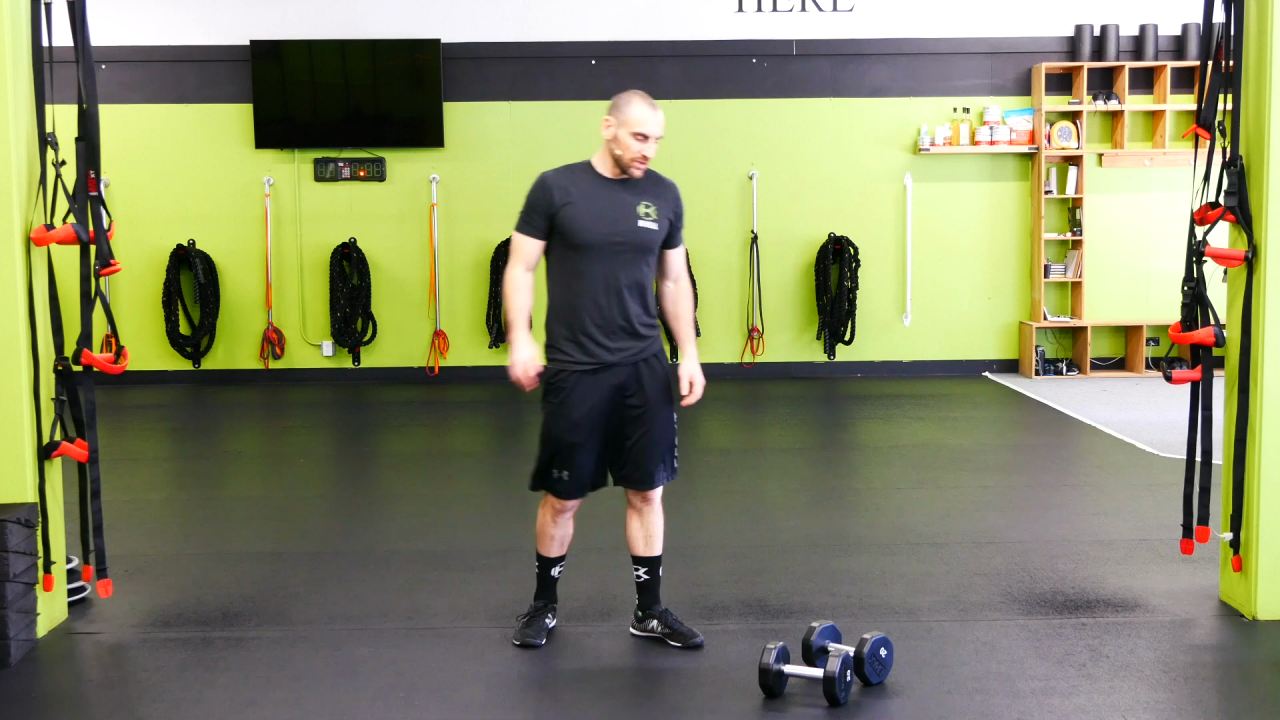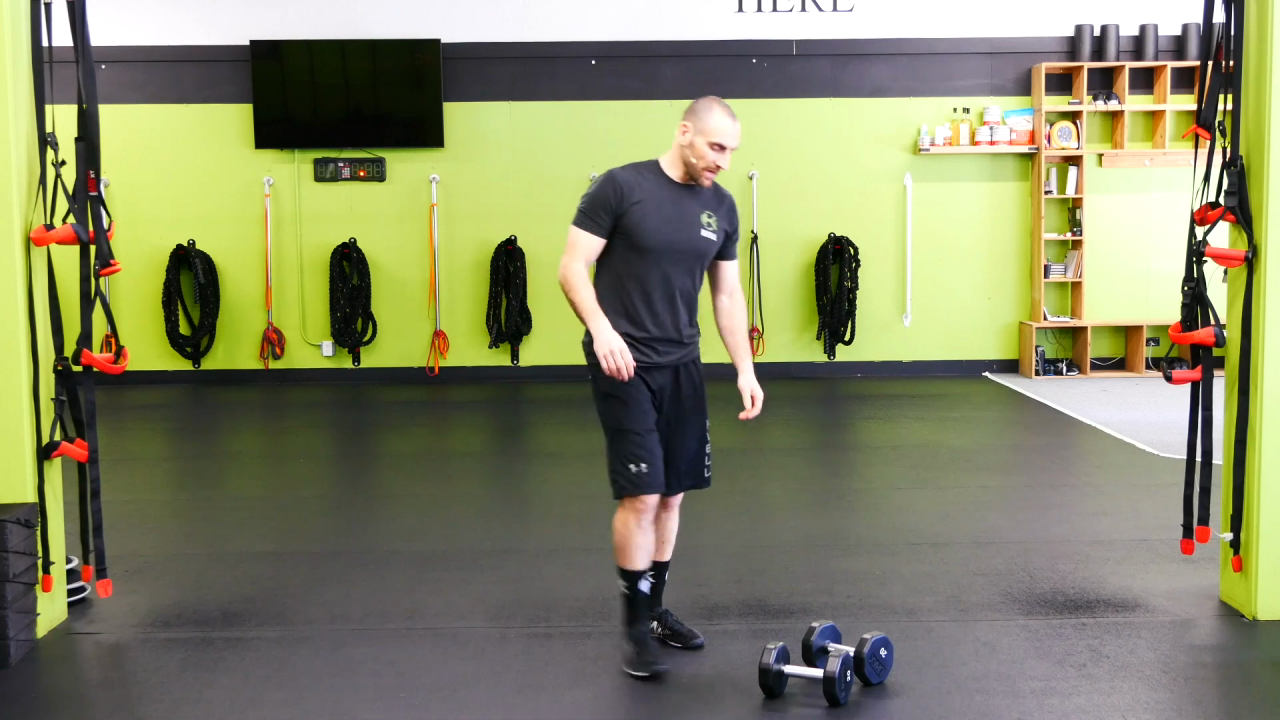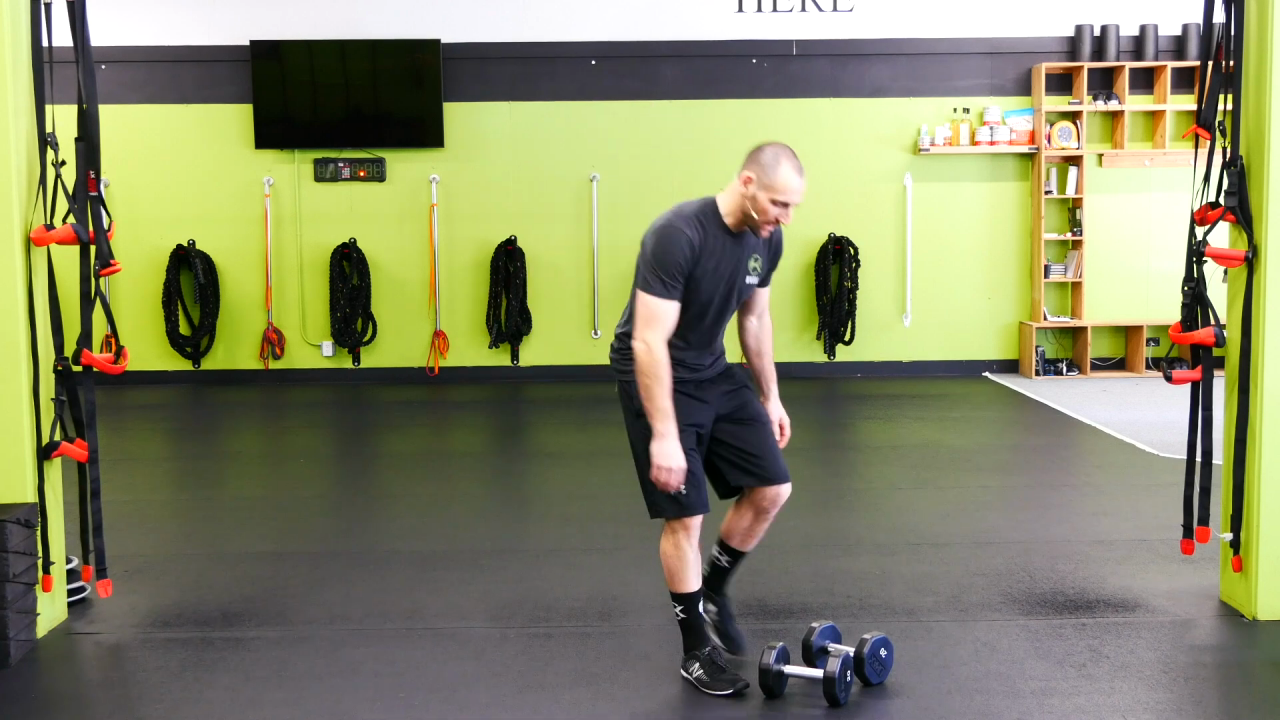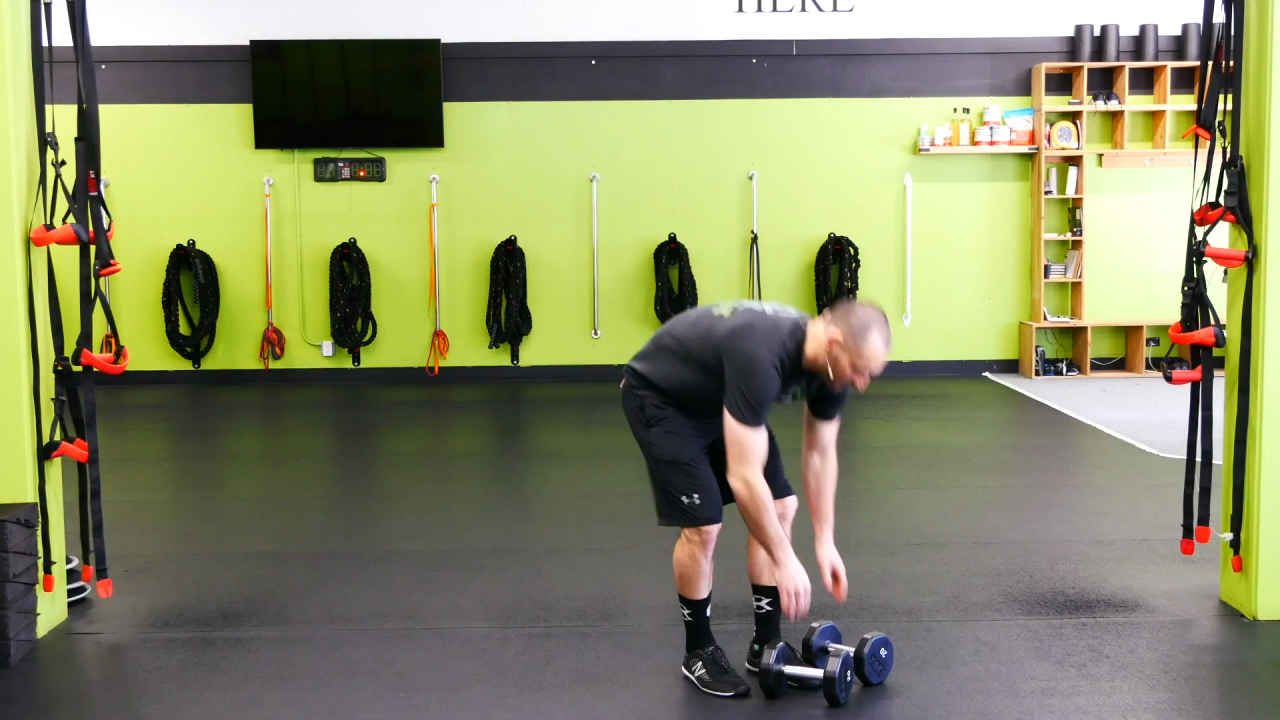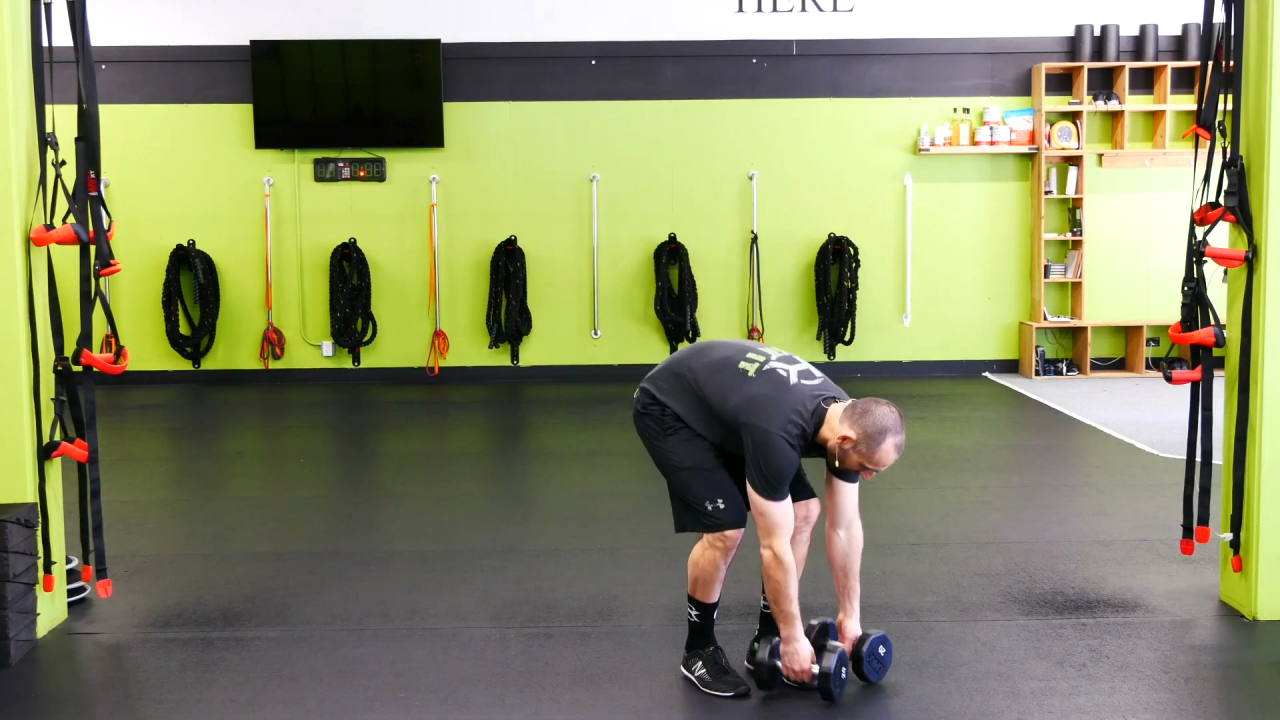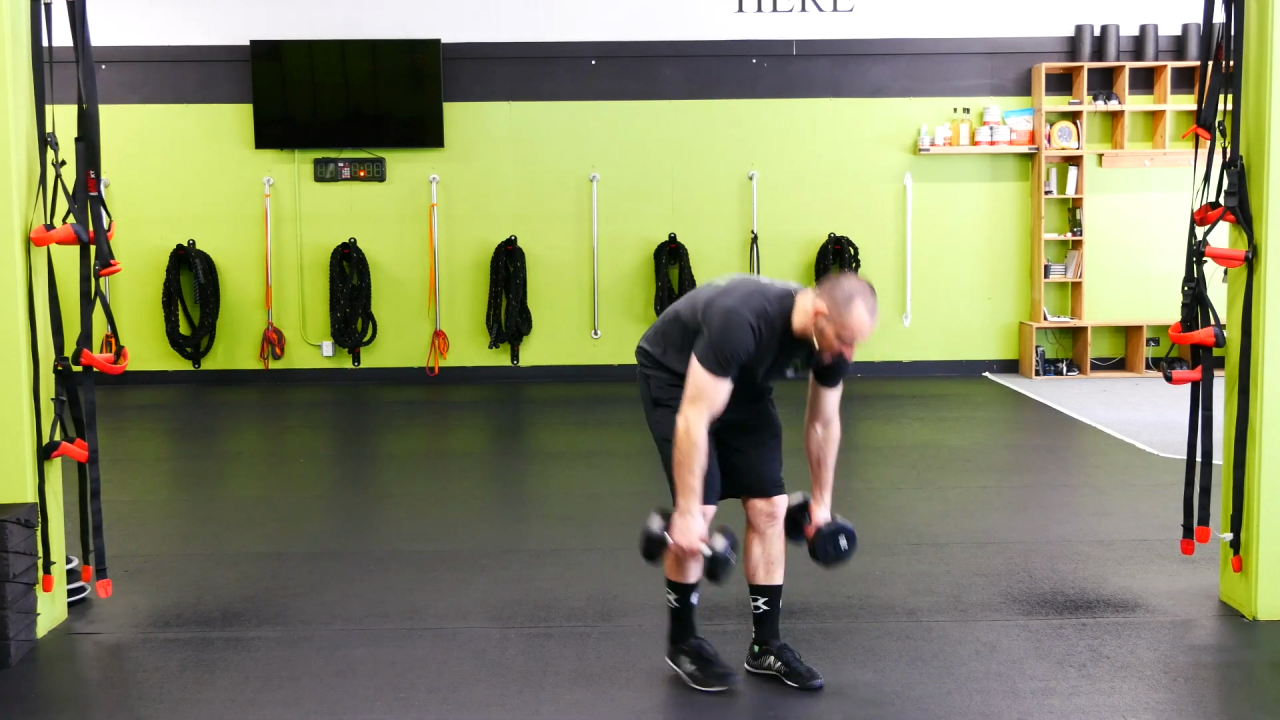
dt=0.4s
person 1, frame 1
left shoulder: (664, 196)
right shoulder: (555, 189)
left elbow: (674, 281)
right elbow: (519, 269)
left wrist: (690, 357)
right wrist: (520, 337)
left hip: (644, 365)
right hip: (576, 369)
left knee: (647, 490)
right knee: (562, 496)
left ankle: (650, 609)
right ankle: (544, 603)
person 1, frame 2
left shoulder: (721, 207)
right shoulder: (621, 187)
left elbow: (728, 294)
right elbow: (572, 267)
left wrist: (744, 369)
right wrist: (601, 329)
left hip: (682, 366)
right hip: (624, 367)
left knee: (670, 496)
right knee: (641, 496)
left ankle: (653, 609)
right ankle: (633, 622)
person 1, frame 3
left shoulder: (766, 240)
right shoulder: (679, 236)
left elbow: (755, 318)
right elbow: (649, 342)
left wrist: (771, 396)
right wrist: (664, 436)
left hip: (713, 373)
right hip: (659, 380)
left knee: (773, 487)
right knee: (686, 516)
left ankle: (711, 588)
right ankle: (696, 648)
person 1, frame 4
left shoulder: (828, 364)
right shoulder: (759, 357)
left elbow: (820, 454)
right elbow: (743, 477)
left wrist: (825, 543)
right wrist: (785, 562)
left hip: (719, 400)
right hip: (659, 396)
left knee: (782, 505)
right knee: (704, 523)
left ankle: (766, 642)
right ankle: (699, 650)
person 1, frame 5
left shoulder: (848, 421)
right shoulder: (777, 434)
left elbow: (845, 528)
right elbow: (774, 547)
left wrist: (850, 616)
right wrist: (793, 638)
left hip: (720, 397)
right hip: (668, 408)
left knee: (804, 511)
right knee: (726, 528)
left ankle: (767, 640)
right ankle: (699, 651)
person 1, frame 6
left shoulder: (830, 339)
right shoulder: (740, 321)
left elbow: (823, 422)
right elbow: (693, 419)
left wrist: (821, 502)
right wrist: (687, 513)
left hip: (742, 381)
right hip: (672, 375)
left knee: (770, 507)
right knee: (699, 509)
left ankle: (766, 644)
right ankle: (682, 640)
